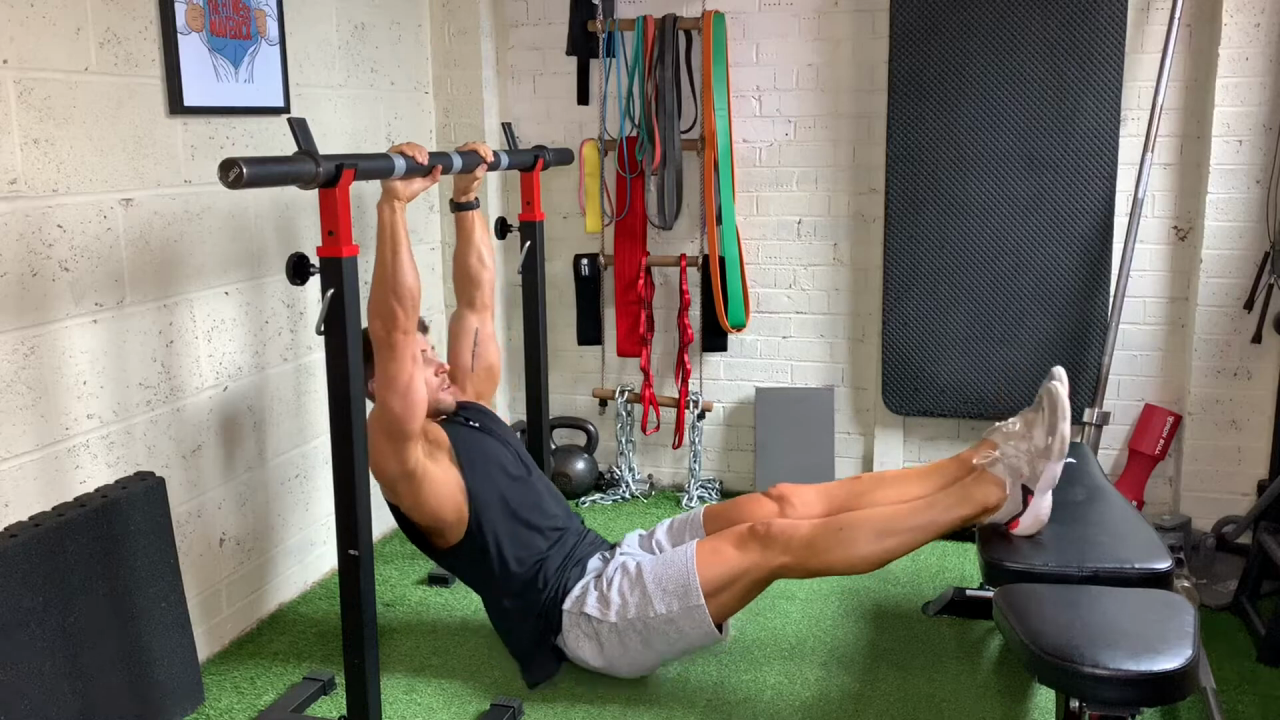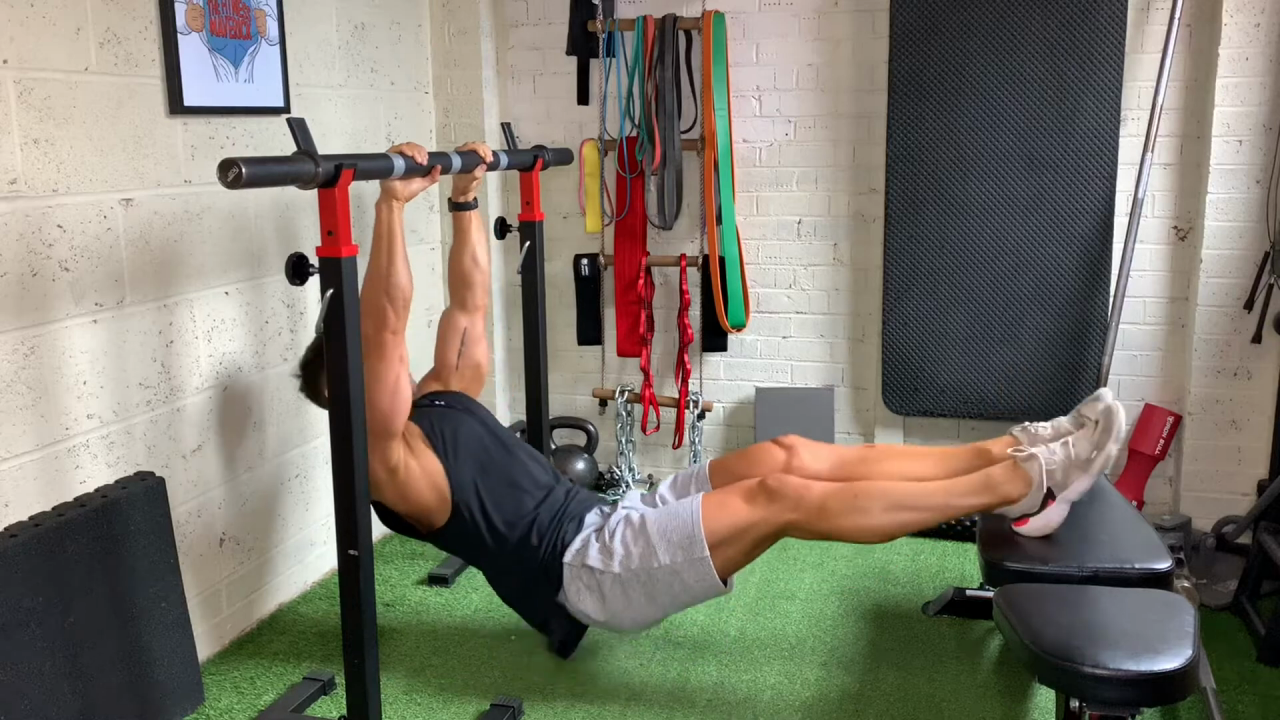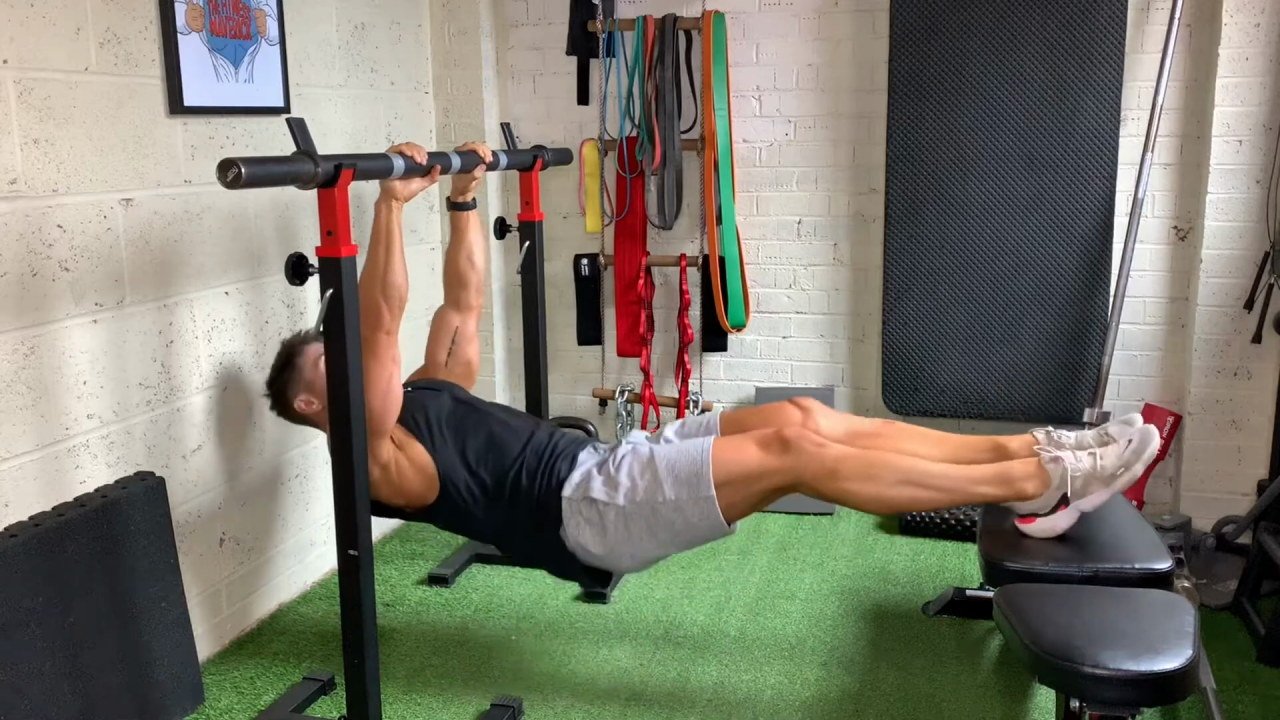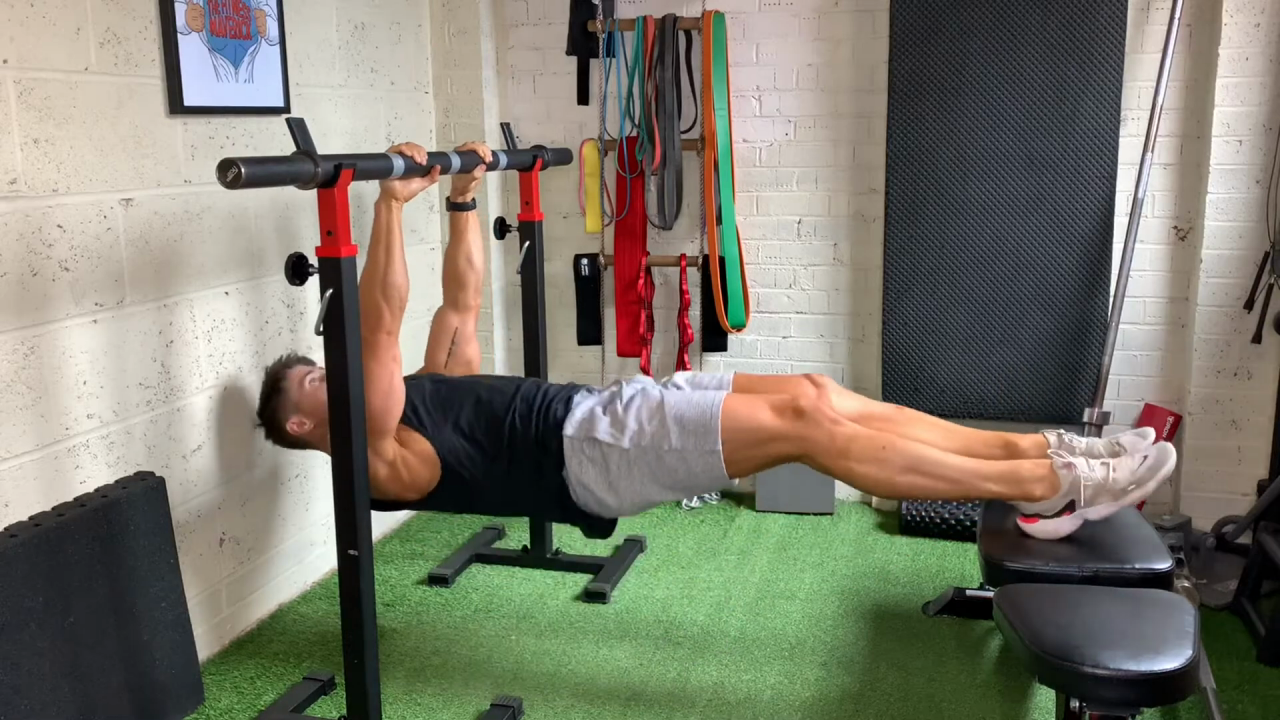
dt=0.2s
person 1, frame 1
left shoulder: (465, 409)
right shoulder: (408, 454)
left elbow: (476, 310)
right elbow: (390, 332)
left wrist: (466, 199)
right wrist: (393, 205)
left hip: (608, 569)
right hip: (583, 614)
left knee: (778, 504)
right knee: (770, 540)
left ankle: (989, 462)
right ankle: (1001, 491)
person 1, frame 2
left shoulder: (443, 397)
right shoulder: (391, 453)
left elbow: (469, 307)
right elbow: (381, 329)
left wrist: (466, 200)
right wrist: (392, 205)
left hip: (605, 527)
right hip: (582, 568)
left knee: (787, 457)
right knee: (776, 494)
left ankle: (1010, 454)
right ankle: (1021, 485)
person 1, frame 3
left shoulder: (427, 390)
right shoulder: (373, 456)
left elbow: (464, 303)
right elbow: (377, 324)
left wrist: (464, 199)
right wrist: (390, 204)
left hip: (608, 469)
right hip: (588, 505)
left knee: (801, 418)
right knee: (791, 450)
left ankle: (1029, 451)
right ankle: (1040, 486)
person 1, frame 4
left shoulder: (425, 392)
right shoulder: (377, 458)
left elbow: (461, 306)
right elbow: (380, 327)
left wrist: (464, 198)
right wrist: (389, 205)
left hip: (609, 417)
right hip: (591, 446)
left knee: (818, 396)
right knee: (802, 420)
left ankle: (1039, 451)
right ankle: (1049, 488)
